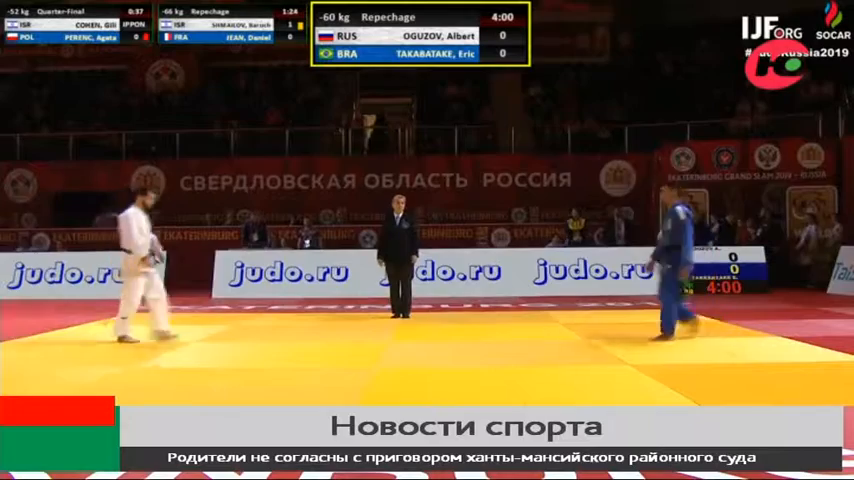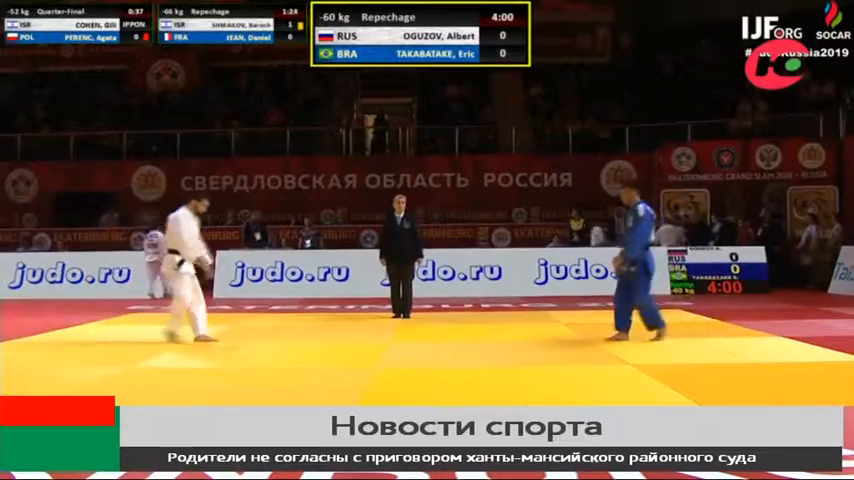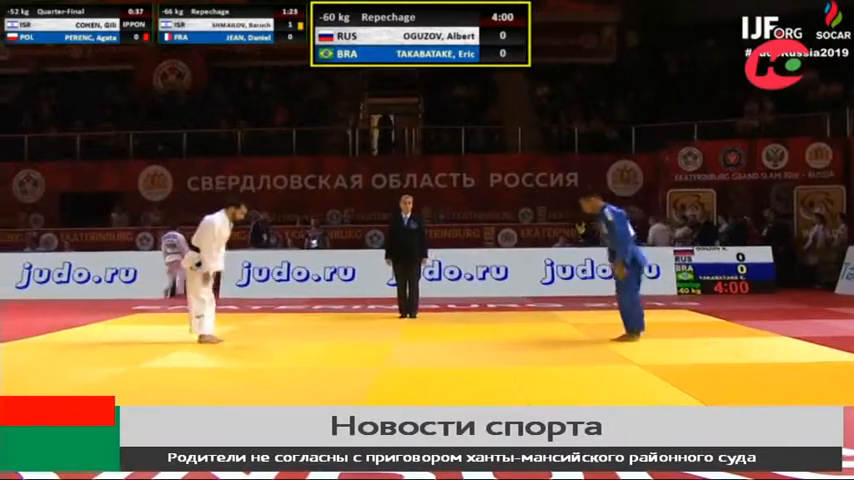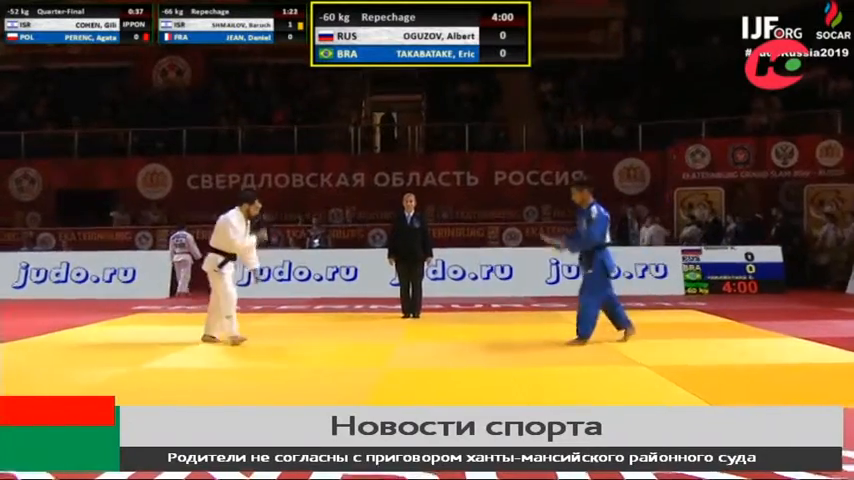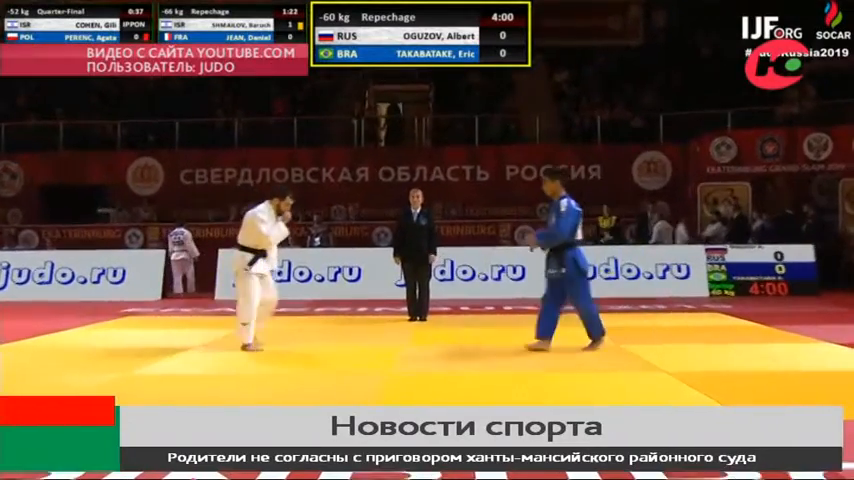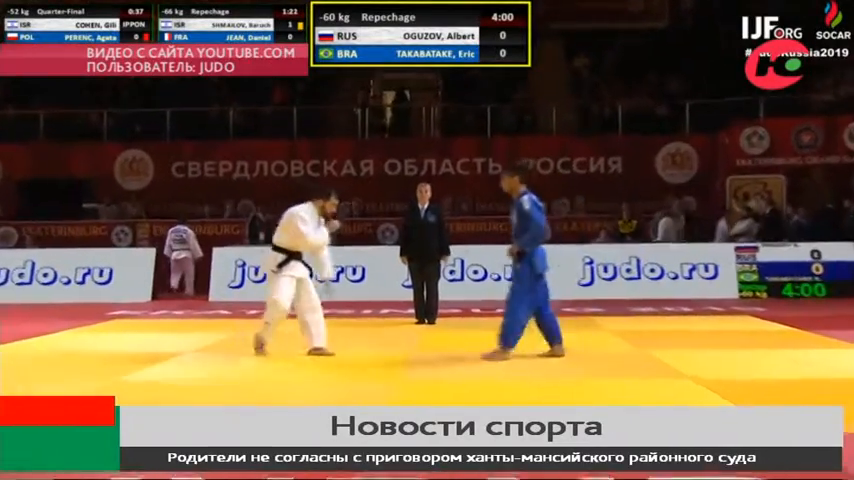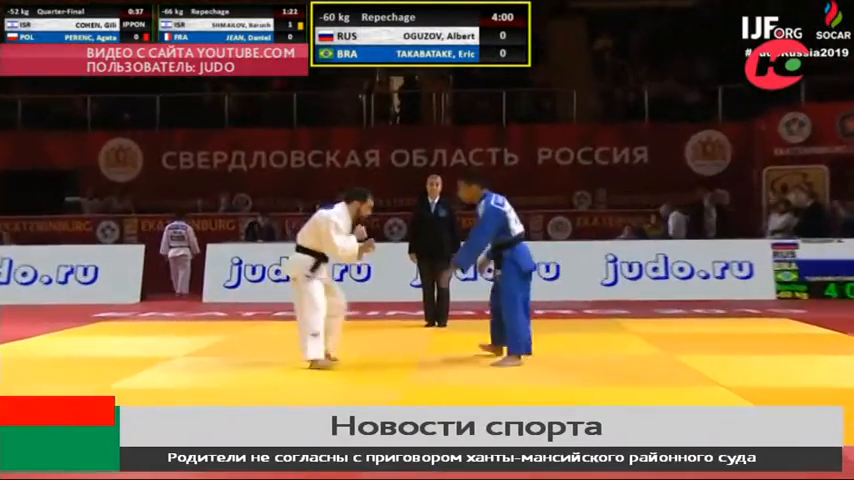
dt=0.4s
person 1, frame 1
left shoulder: (681, 212)
right shoulder: (670, 212)
left elbow: (687, 240)
left wrist: (686, 264)
right wrist: (654, 258)
left hip: (676, 260)
right hip: (669, 259)
left knee: (668, 296)
right knee: (671, 296)
left ankle: (667, 332)
right ankle: (690, 318)
person 1, frame 2
left shoulder: (642, 211)
right shoulder: (633, 211)
left elbow: (639, 237)
left wrist: (623, 256)
right wrist: (623, 258)
left hip: (640, 261)
right hip: (631, 261)
left knee: (641, 298)
right knee: (622, 296)
left ankle: (660, 327)
right ankle: (623, 332)
person 1, frame 3
left shoulder: (611, 214)
right shoulder: (603, 214)
left elbow: (624, 240)
left wrist: (620, 262)
right wrist: (616, 262)
left hip: (629, 259)
right hip: (622, 259)
left knee: (629, 296)
right knee: (624, 296)
left ankle: (635, 331)
right ankle: (632, 331)
person 1, frame 4
left shoulder: (597, 213)
right shoulder: (584, 212)
left elbow: (592, 239)
right elbow: (578, 235)
left wrist: (565, 244)
right wrist: (560, 241)
left hip: (597, 260)
right hip: (592, 260)
left knee: (588, 298)
right knee: (606, 296)
left ankle: (583, 336)
right ankle: (627, 326)
person 1, frame 5
left shoulder: (567, 206)
right shoulder: (557, 204)
left elbow: (559, 234)
left wrist: (537, 239)
right wrist: (539, 240)
left hip: (569, 259)
right hip: (557, 260)
left knee: (581, 300)
right knee: (550, 301)
left ankle: (597, 336)
right ankle: (544, 339)
person 1, frame 6
left shoulder: (527, 202)
right shoulder: (521, 201)
left elbow: (541, 231)
left wrist: (520, 245)
right wrist: (517, 246)
left hip: (529, 259)
right hip: (528, 258)
left knee: (516, 303)
right knee: (540, 304)
left ankle: (505, 348)
right ankle: (556, 345)
person 1, frame 7
left shoulder: (488, 207)
right shoulder: (493, 200)
left elbow: (477, 240)
left wrist: (454, 265)
right wrist: (489, 258)
left hip: (512, 259)
right hip: (511, 256)
left knee: (512, 305)
right knee: (498, 302)
left ankle: (516, 353)
right ankle: (498, 345)
person 2, frame 1
left shoulder: (142, 215)
right shoulder: (130, 215)
right elbow: (133, 239)
right wrist: (143, 256)
left hip: (146, 263)
right hip: (135, 263)
left knee: (158, 296)
right knee: (130, 300)
person 2, frame 2
left shoulder: (193, 219)
right shoulder: (178, 217)
left elbow: (197, 242)
right elbow: (182, 240)
left wrist: (207, 262)
right wrist: (197, 258)
left hip: (186, 263)
right hip: (177, 263)
left knee: (197, 299)
right knee: (184, 297)
person 2, frame 3
left shoulder: (226, 222)
right shoulder: (214, 221)
right elbow: (208, 248)
left wrist: (215, 268)
right wrist: (208, 271)
left hip: (204, 262)
right hip: (197, 262)
left knee: (208, 299)
right knee: (200, 298)
person 2, frame 4
left shoulder: (244, 220)
right shoulder: (229, 220)
left elbow: (246, 244)
right elbow: (238, 244)
left wrist: (254, 267)
right wrist: (256, 238)
left hip: (225, 263)
right hip: (217, 263)
left knee: (219, 300)
right knee: (228, 297)
person 2, frame 5
left shoulder: (273, 215)
right shoulder: (257, 214)
right elbow: (268, 239)
left wrist: (270, 267)
right wrist: (282, 223)
left hip: (260, 262)
right hip: (247, 262)
left knee: (269, 299)
right knee: (249, 302)
left ankle: (248, 332)
right ankle: (247, 341)
person 2, frame 6
left shoulder: (318, 218)
right shoulder: (298, 214)
left elbow: (321, 249)
right elbow: (309, 241)
left wrist: (326, 275)
right wrist: (327, 230)
left hip: (297, 264)
right hip: (282, 263)
left knee: (311, 304)
right knee: (280, 303)
left ankle: (317, 345)
right ankle: (262, 337)
person 2, frame 7
left shoulder: (345, 218)
right shoulder: (332, 217)
left elbow: (343, 251)
right elbow: (337, 251)
left wrist: (361, 249)
right wrist: (355, 238)
left hip: (316, 266)
right hip: (305, 266)
left knee: (336, 305)
right knee: (314, 308)
left ankle: (326, 351)
right ankle: (315, 358)
person 3, frame 1
left shoulder: (409, 220)
right shoulder: (387, 220)
left elbow: (415, 237)
right elbow: (382, 238)
left wrist: (414, 253)
right wrist: (380, 256)
left hip: (406, 257)
right hip: (391, 258)
left knee: (406, 285)
right knee: (393, 285)
left ankle: (405, 311)
right ankle: (396, 311)
person 3, frame 2
left shoulder: (410, 220)
right shoulder: (388, 220)
left elbow: (416, 238)
right elbow: (383, 239)
left wrist: (419, 255)
right wrist: (382, 255)
left hip: (407, 257)
right hip: (392, 257)
left knee: (407, 285)
right knee: (394, 285)
left ankle: (406, 311)
right ankle: (397, 311)
person 3, frame 3
left shoulder: (417, 220)
right shoulder: (394, 220)
left elbow: (423, 238)
right elbow: (389, 239)
left wrist: (424, 255)
right wrist: (388, 256)
left hip: (414, 257)
right hip: (398, 258)
left knee: (413, 285)
right knee: (401, 285)
left ankle: (413, 311)
right ankle: (403, 311)
person 3, frame 4
left shoulder: (420, 219)
right shoulder: (398, 219)
left elbow: (426, 237)
right elbow: (392, 238)
left wrist: (428, 254)
right wrist: (391, 255)
left hip: (417, 257)
right hip: (401, 257)
left knee: (416, 284)
right knee: (404, 285)
left ankle: (416, 311)
right ankle: (406, 311)
person 3, frame 5
left shoulder: (427, 215)
right shoulder: (404, 216)
left elbow: (433, 235)
right elbow: (398, 236)
left wrist: (432, 252)
right wrist: (396, 253)
left hip: (423, 256)
right hip: (407, 256)
left knee: (423, 285)
right knee: (410, 286)
left ankle: (422, 314)
right ankle: (412, 314)
person 3, frame 6
left shoulder: (436, 211)
right shoulder: (411, 212)
left elbow: (442, 233)
right elbow: (405, 233)
left wrist: (445, 252)
right wrist: (403, 253)
left hip: (432, 255)
right hip: (414, 255)
left knee: (432, 286)
right knee: (417, 287)
left ankle: (431, 317)
right ankle: (420, 316)
person 3, frame 7
left shoulder: (447, 206)
right shoulder: (420, 206)
left elbow: (454, 229)
right elbow: (413, 230)
left wrist: (456, 249)
right wrist: (412, 250)
left hip: (443, 253)
right hip: (424, 253)
left knee: (443, 286)
right knee: (427, 287)
left ankle: (442, 319)
right ankle: (430, 319)
